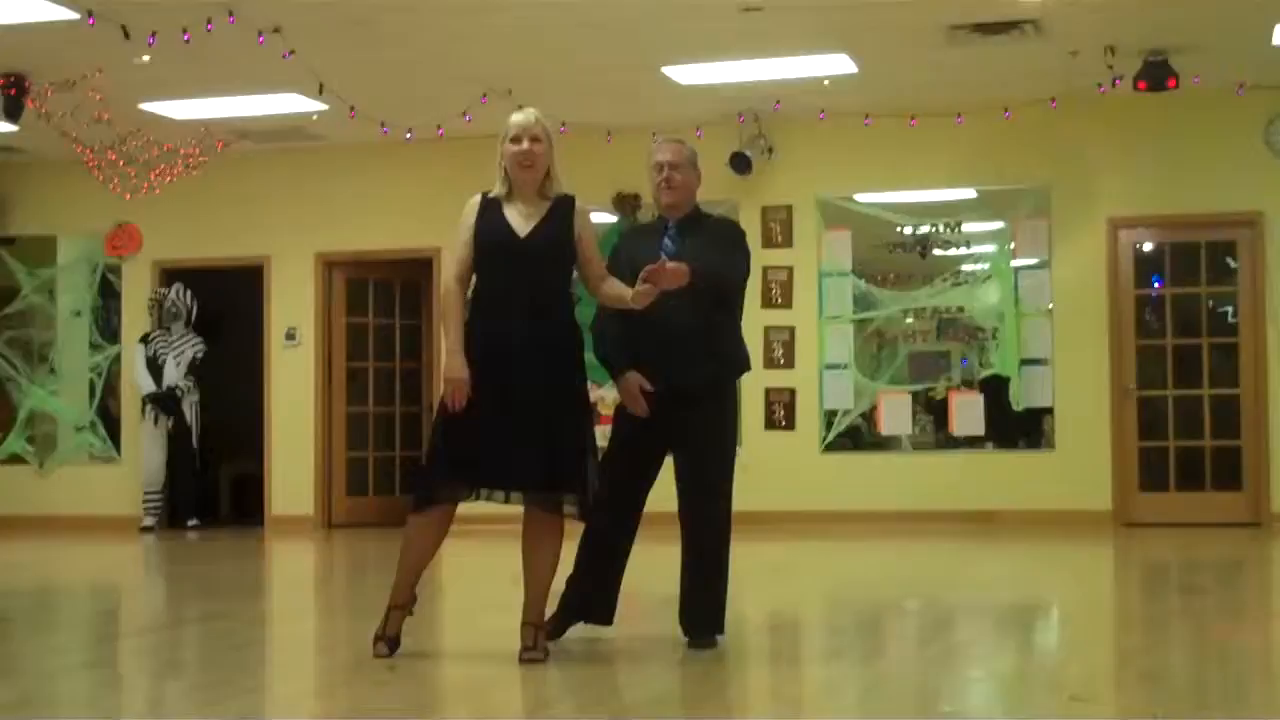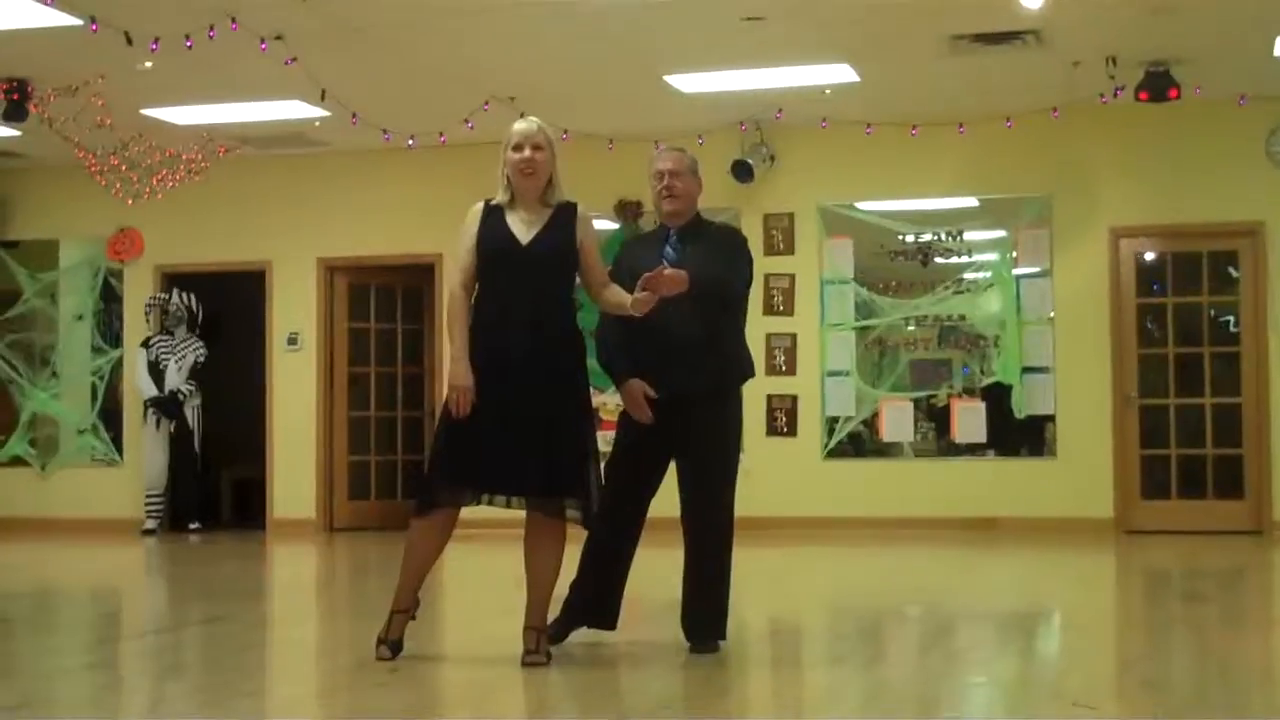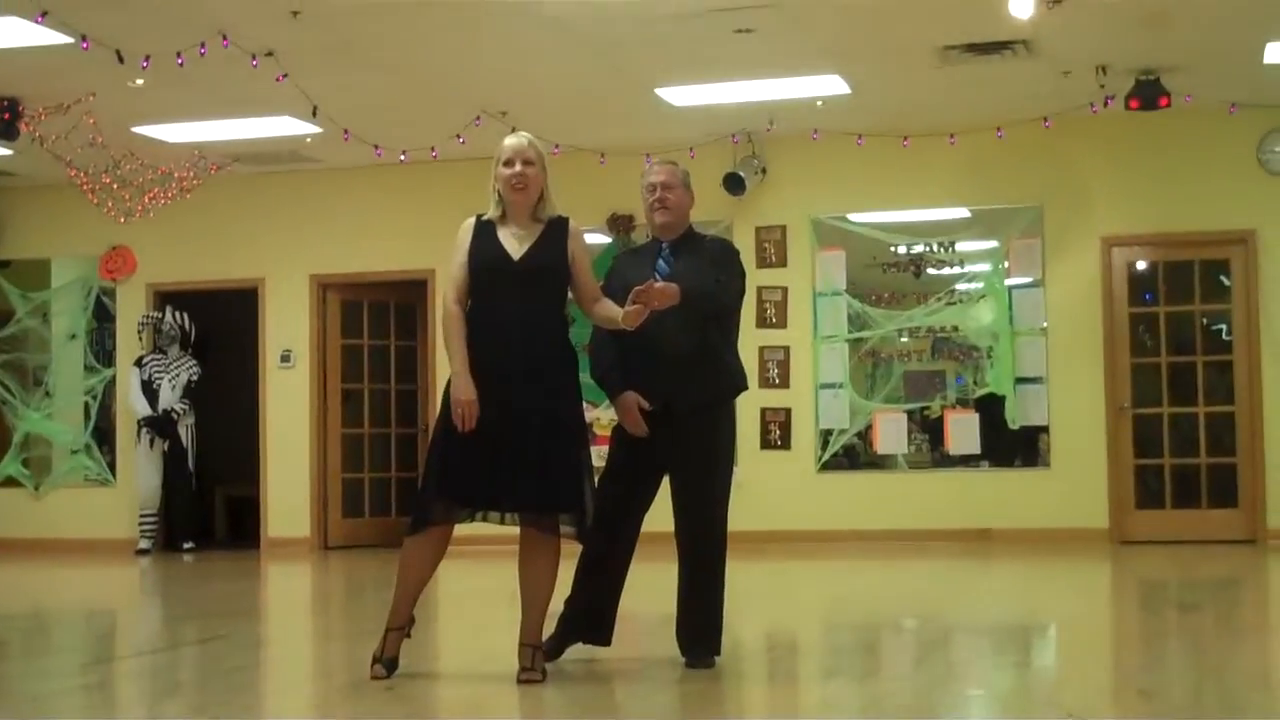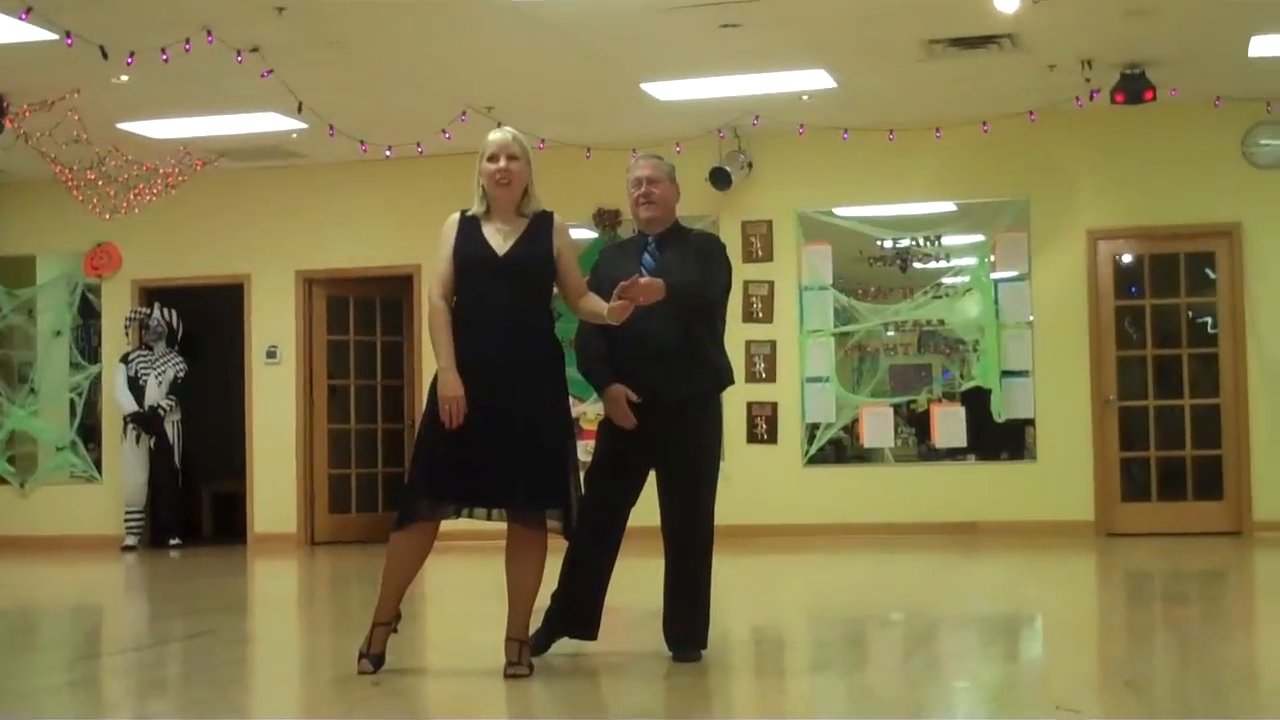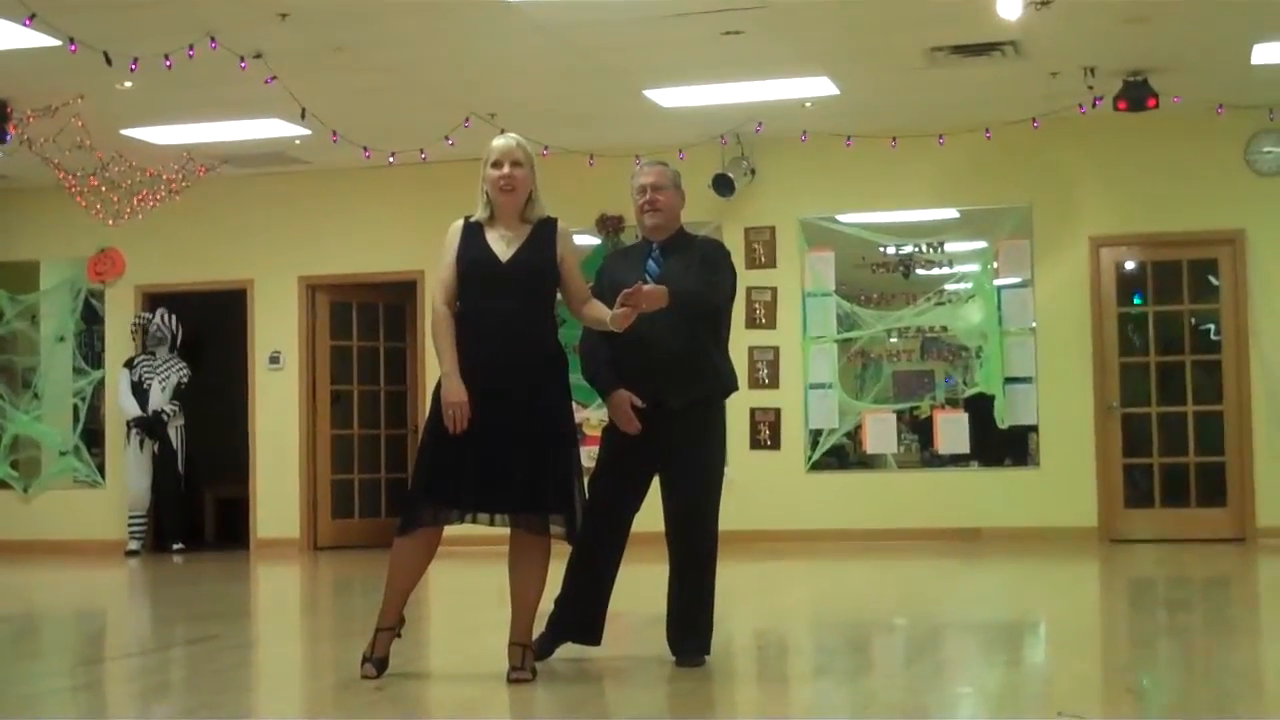
dt=0.5s
person 1, frame 1
left shoulder: (572, 212)
right shoulder: (479, 208)
left elbow: (598, 282)
right elbow: (455, 283)
left wrist: (633, 296)
right wrist: (454, 356)
left hip: (551, 362)
right hip: (485, 358)
left knee: (546, 494)
right knee: (442, 484)
left ankle: (533, 624)
right ankle: (398, 605)
person 1, frame 2
left shoulder: (574, 219)
right shoulder: (481, 215)
left elbow: (600, 289)
right elbow: (460, 290)
left wrist: (633, 302)
right wrist: (459, 362)
left hip: (553, 368)
right hip: (488, 364)
left knee: (548, 498)
right knee: (444, 489)
left ankle: (535, 627)
right ankle: (401, 608)
person 1, frame 3
left shoulder: (566, 233)
right shoulder: (473, 230)
left elbow: (591, 302)
right elbow: (453, 304)
left wrist: (624, 316)
right wrist: (460, 377)
left hip: (547, 384)
right hip: (480, 382)
left knee: (543, 515)
right knee: (439, 505)
left ankle: (530, 644)
right ankle: (395, 627)
person 1, frame 4
left shoulder: (551, 228)
right shoulder: (458, 226)
left elbow: (578, 297)
right elbow: (438, 300)
left wrist: (612, 311)
right wrist: (447, 373)
left hip: (533, 380)
right hip: (467, 377)
left knee: (529, 508)
right knee: (425, 501)
left ankle: (518, 638)
right ankle: (382, 621)
person 1, frame 5
left shoulder: (554, 234)
right shoulder: (461, 232)
left elbow: (581, 303)
right elbow: (442, 306)
left wrist: (613, 318)
right wrist: (450, 378)
left hip: (536, 385)
right hip: (470, 383)
left knee: (532, 514)
right knee: (429, 505)
left ankle: (521, 643)
right ankle: (385, 628)
person 2, frame 1
left shoulder: (725, 235)
right shoulder: (631, 243)
left elbow: (731, 285)
right elbow: (606, 312)
left wrist: (688, 276)
right wrist: (620, 370)
left hip: (708, 391)
right hip: (642, 390)
left knee: (705, 508)
right knee: (614, 501)
left ankle: (702, 621)
right ankle: (579, 604)
person 2, frame 2
left shoulder: (727, 242)
right shoulder: (633, 251)
left elbow: (733, 291)
right elbow: (609, 320)
left wrist: (687, 283)
right wrist: (624, 378)
left hip: (711, 398)
right hip: (646, 397)
left knee: (708, 514)
right knee: (618, 506)
left ankle: (704, 625)
right ankle: (582, 609)
person 2, frame 3
left shoulder: (719, 254)
right shoulder: (625, 265)
left elbow: (724, 303)
right elbow: (602, 335)
left wrist: (678, 295)
right wrist: (617, 390)
left hip: (705, 411)
right hip: (640, 410)
left knee: (702, 529)
right knee: (611, 521)
left ankle: (699, 640)
right ankle: (577, 625)
person 2, frame 4
left shoulder: (705, 249)
right shoulder: (611, 259)
left elbow: (710, 297)
right elbow: (588, 329)
left wrist: (663, 290)
right wrist: (605, 384)
left hip: (691, 405)
right hip: (626, 404)
left knee: (689, 523)
right knee: (597, 515)
left ankle: (686, 634)
right ankle: (563, 620)
person 2, frame 5
left shoulder: (709, 255)
right shoulder: (615, 265)
left elbow: (713, 303)
right elbow: (592, 335)
left wrist: (666, 297)
right wrist: (610, 389)
left hip: (695, 410)
right hip: (630, 410)
left knee: (693, 529)
right knee: (601, 520)
left ankle: (690, 639)
right ankle: (567, 625)
person 3, frame 1
left shoulder: (196, 343)
right shoulder: (148, 339)
left elbow: (194, 375)
right elbow: (139, 371)
left wrist: (174, 395)
right wrist: (154, 395)
left hip: (184, 406)
right hip: (154, 406)
left knee: (186, 459)
right knee: (154, 460)
left ankle: (188, 514)
right ankle: (150, 513)
person 3, frame 2
left shoulder: (197, 347)
right shoulder: (150, 343)
left elbow: (196, 379)
right elbow: (141, 375)
left wrist: (176, 399)
right wrist: (156, 399)
left hip: (186, 410)
right hip: (156, 410)
left knee: (188, 463)
right knee: (155, 463)
left ankle: (191, 517)
right ankle: (152, 517)
person 3, frame 3
left shoulder: (190, 366)
right shoulder: (143, 362)
left elbow: (190, 398)
right elbow: (134, 394)
left wrist: (170, 418)
right wrist: (150, 418)
left hip: (179, 429)
right hip: (149, 429)
left knee: (181, 482)
right knee: (149, 482)
left ankle: (184, 536)
right ankle: (146, 536)
person 3, frame 4
left shoulder: (177, 362)
right shoulder: (129, 358)
left elbow: (175, 395)
right elbow: (120, 390)
left wrist: (156, 414)
right wrist: (136, 415)
left hip: (166, 426)
right hip: (135, 425)
left knee: (167, 479)
right knee: (134, 479)
left ankle: (170, 532)
right ankle: (132, 533)
person 3, frame 5
left shoulder: (180, 368)
right shoulder: (133, 364)
left elbow: (179, 400)
right elbow: (123, 395)
left wrist: (160, 419)
right wrist: (139, 419)
left hip: (169, 431)
right hip: (139, 430)
left knee: (170, 484)
right knee: (138, 484)
left ankle: (174, 537)
right ankle: (135, 537)
